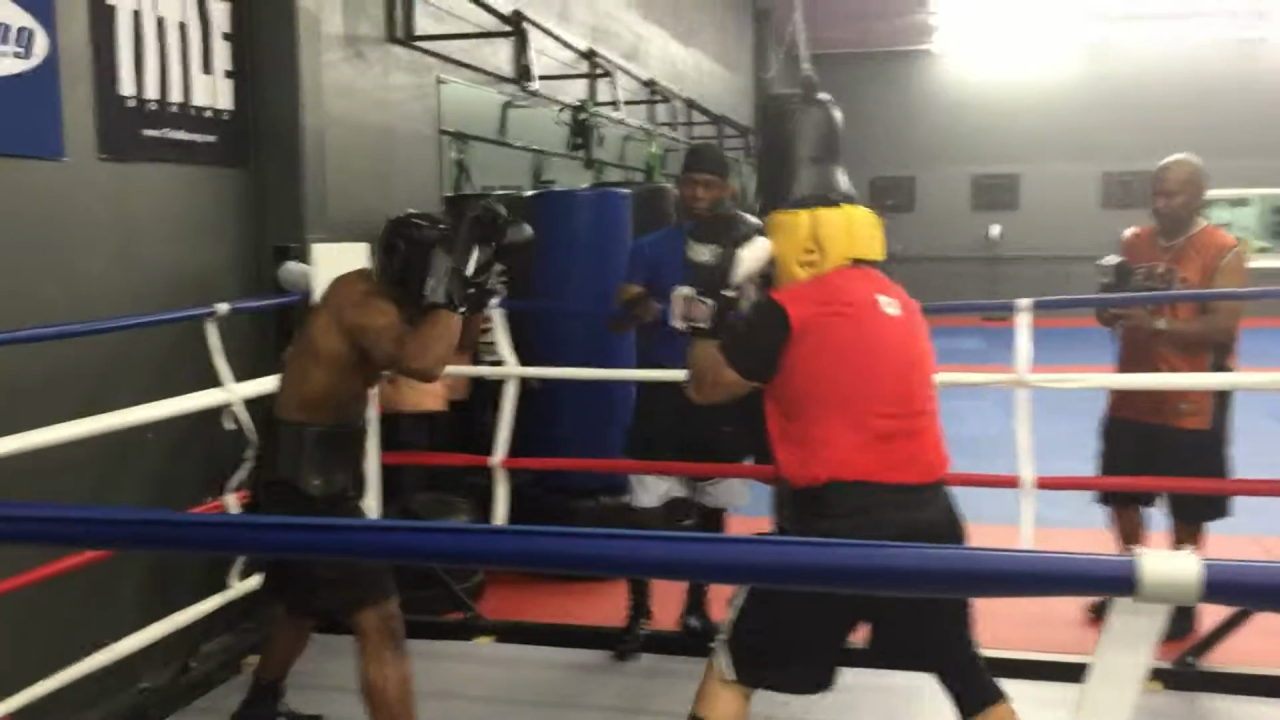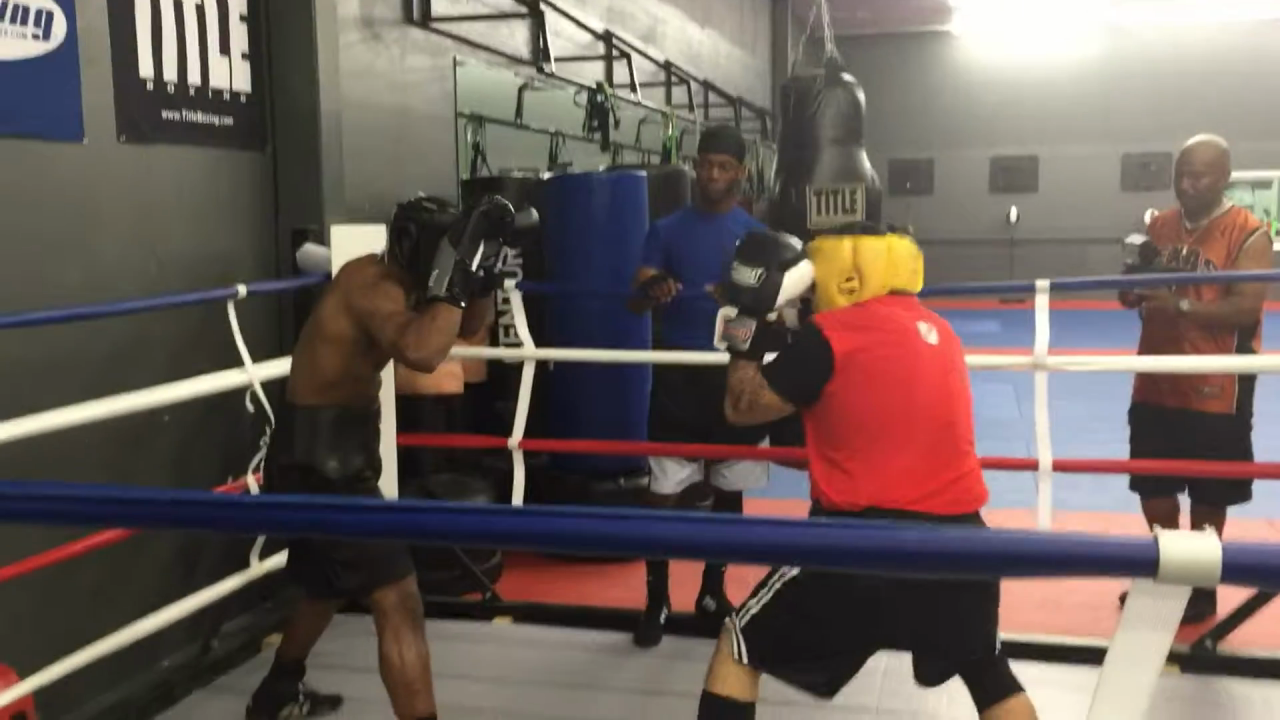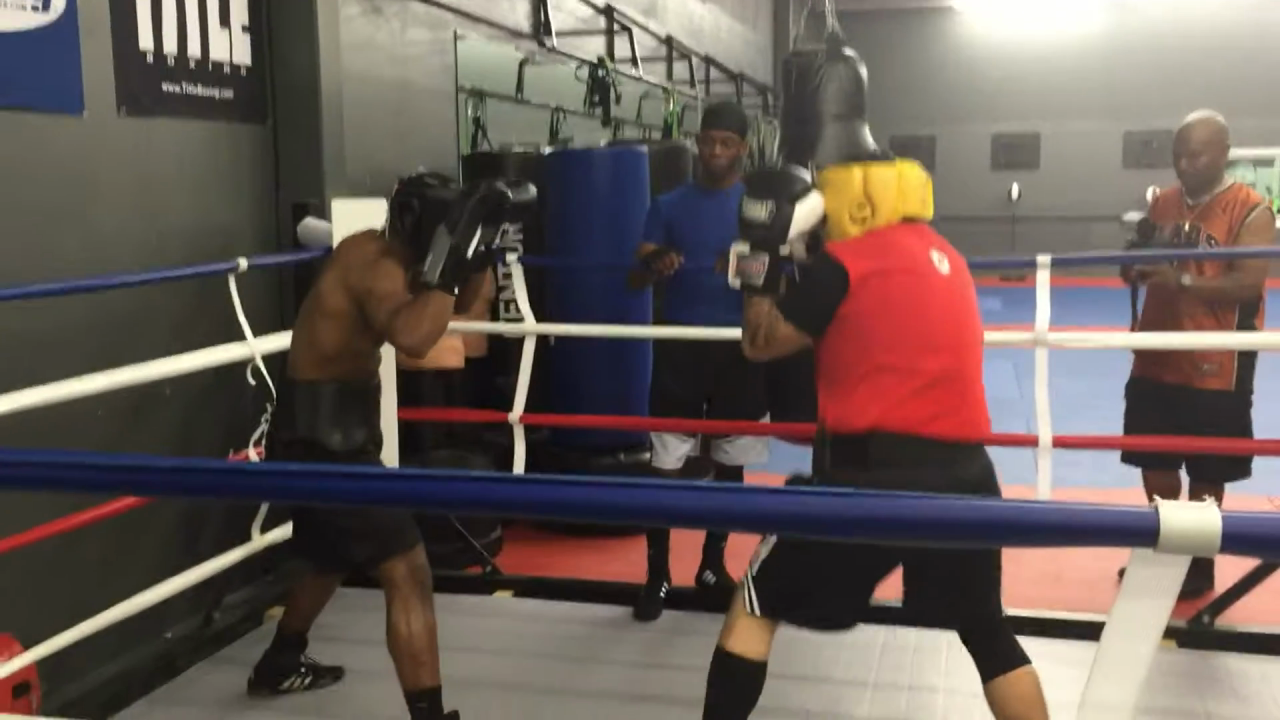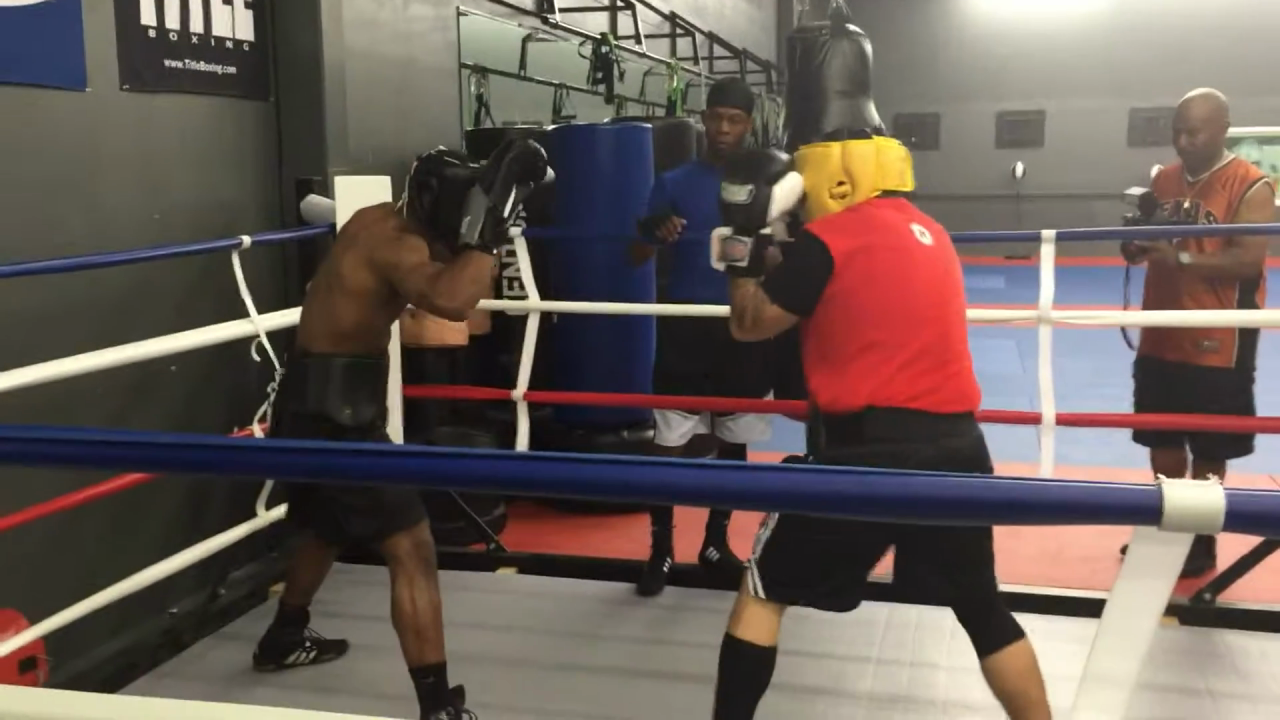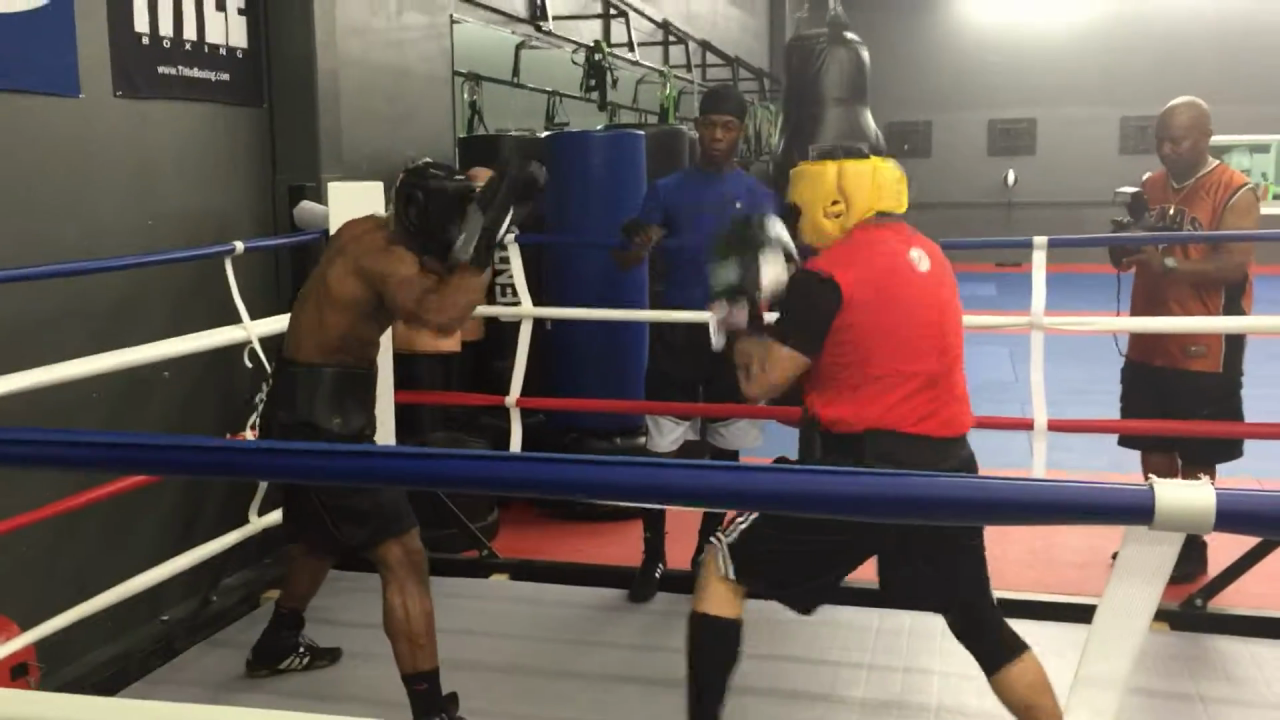
dt=0.2s
person 1, frame 1
left shoulder: (790, 308)
right shoulder: (901, 301)
left elbow: (706, 387)
left wrist: (704, 305)
left hip: (835, 524)
right hip: (926, 516)
person 1, frame 2
left shoulder: (832, 336)
right shoulder: (938, 333)
left elbow: (743, 409)
left wrist: (745, 319)
left knee: (738, 652)
right knee: (985, 668)
person 1, frame 3
left shoulder: (846, 264)
right shoulder: (948, 260)
left elbow: (763, 343)
left wrist: (758, 258)
right wrist: (790, 259)
left hip: (870, 473)
right hip: (963, 476)
left knee: (754, 607)
right knee: (989, 634)
person 1, frame 4
left shoulder: (829, 239)
right shoulder: (928, 233)
left elbow: (750, 325)
left wrist: (742, 234)
right wrist: (768, 242)
left hip: (868, 450)
right hip: (956, 448)
left knee: (760, 594)
right knee: (983, 611)
person 1, frame 5
left shoulder: (828, 274)
right shoulder: (929, 258)
left elbow: (761, 381)
left wrist: (738, 315)
right wrist: (789, 287)
left hip: (861, 468)
right hip: (947, 468)
left knee: (722, 574)
right knee: (978, 623)
person 2, frame 1
left shoulder: (365, 287)
right shoulder: (366, 306)
left elbow: (454, 336)
right elbow: (424, 363)
left wrist: (477, 282)
right wrist: (453, 277)
left hip: (300, 474)
right hip: (307, 481)
left knee: (304, 600)
right knee: (379, 624)
person 2, frame 2
left shoulder: (377, 274)
right shoulder: (378, 290)
left elbow: (468, 323)
right elbow: (423, 353)
left wrist: (481, 269)
right wrist: (458, 265)
left hip: (318, 456)
right hip: (323, 463)
left knee: (329, 580)
right knee: (398, 601)
person 2, frame 3
left shoulder: (372, 246)
right shoulder: (376, 266)
left elbow: (459, 299)
right elbow: (413, 338)
left wrist: (477, 249)
right wrist: (454, 249)
left hip: (315, 430)
right hip: (326, 437)
left knee: (330, 553)
right knee: (407, 572)
left ankle: (280, 665)
person 2, frame 4
left shoulder: (380, 218)
right shoulder: (395, 244)
left elbow: (451, 274)
right elbow: (455, 300)
left wrist: (494, 207)
right wrist: (489, 210)
left hip: (312, 404)
right hip: (332, 412)
left knee: (328, 527)
right knee: (411, 547)
left ankle: (283, 639)
person 2, frame 5
left shoulder: (373, 233)
right shoulder: (386, 256)
left elbow: (437, 289)
right elbow: (442, 318)
left wrist: (484, 226)
right wrist: (481, 232)
left hip: (309, 414)
right hip: (320, 421)
left knee: (323, 535)
right knee: (402, 556)
left ankle: (277, 645)
person 3, frame 1
right shoulder: (649, 248)
right elbow: (618, 318)
right wrist: (635, 311)
right hip: (660, 387)
left knee: (710, 505)
right knee: (647, 506)
left ankle: (696, 609)
right ankle: (638, 612)
person 3, frame 2
left shoulder: (758, 235)
right shoulder: (666, 229)
right elbow: (634, 301)
right wrist: (652, 292)
right hip: (677, 371)
left knee: (728, 489)
right knee: (664, 490)
left ankle: (711, 592)
right ankle: (657, 601)
person 3, frame 3
right shoulder: (669, 206)
right elbow: (635, 280)
right wrist: (653, 265)
left hip: (735, 347)
right hip: (679, 345)
left knee: (730, 463)
right knee: (666, 465)
left ankle: (713, 565)
right ankle: (657, 575)
person 3, frame 4
right shoulder: (673, 183)
right elbow: (638, 257)
right wrist: (653, 235)
right hip: (683, 324)
left knee: (734, 441)
right knee: (669, 443)
left ankle: (716, 543)
right ankle: (661, 550)
person 3, frame 5
left shoulder: (757, 194)
right shoulder: (667, 189)
right elbow: (638, 247)
right wrist: (636, 244)
right hip: (676, 330)
left knee: (725, 448)
right knee: (661, 449)
left ankle: (709, 549)
right ankle: (653, 557)
person 4, frame 1
left shoulder: (1223, 253)
right shoulder: (1135, 243)
left elbow: (1223, 328)
right elbow: (1114, 313)
left wrist: (1156, 325)
right wrist: (1110, 307)
left hip: (1190, 406)
right hip: (1132, 399)
left knee: (1187, 510)
right knee: (1122, 499)
left ankle: (1180, 601)
person 4, frame 2
left shoulder: (1249, 234)
right shoulder: (1160, 226)
left elbow: (1247, 310)
right elbow: (1137, 294)
left wrist: (1180, 306)
right wrist: (1133, 290)
left hip: (1213, 390)
right hip: (1154, 384)
left knee: (1207, 495)
right knee: (1152, 487)
left ankle: (1200, 586)
person 4, frame 3
right shoulder: (1161, 203)
right elbow: (1141, 272)
left wrist: (1182, 282)
right wrist: (1134, 266)
left hip: (1213, 366)
right hip: (1155, 361)
left knee: (1206, 472)
right knee: (1154, 462)
left ankle: (1198, 562)
person 4, frame 4
right shoulder: (1163, 180)
right elbow: (1139, 253)
left wrist: (1182, 259)
right wrist: (1135, 241)
left hip: (1215, 343)
right hip: (1159, 338)
left knee: (1208, 449)
right knee: (1162, 440)
left ankle: (1201, 539)
person 4, frame 5
left shoulder: (1234, 192)
right shoulder: (1150, 187)
left elbow: (1235, 266)
right elbow: (1124, 261)
left wrist: (1167, 264)
right wrist: (1122, 245)
left hip: (1203, 348)
right hip: (1148, 343)
left knee: (1196, 454)
right knee: (1153, 445)
left ankle: (1191, 544)
